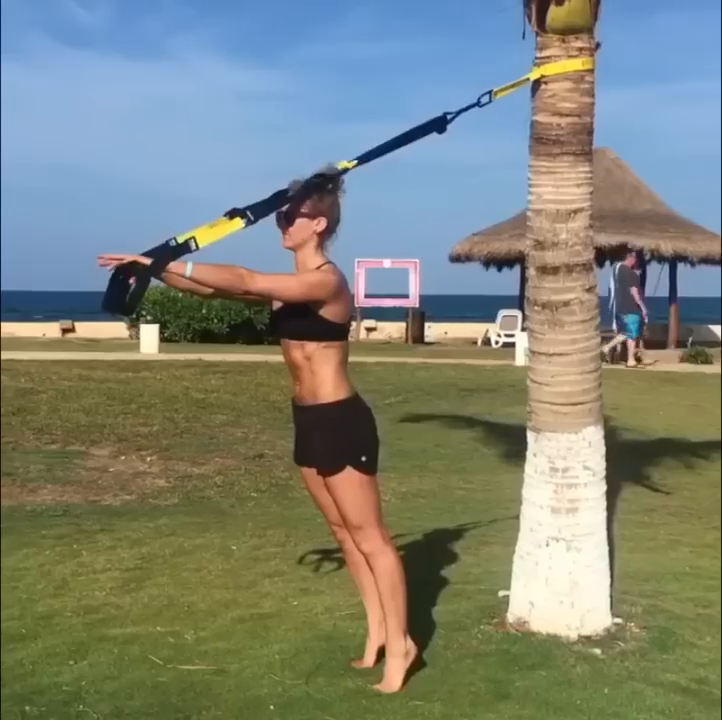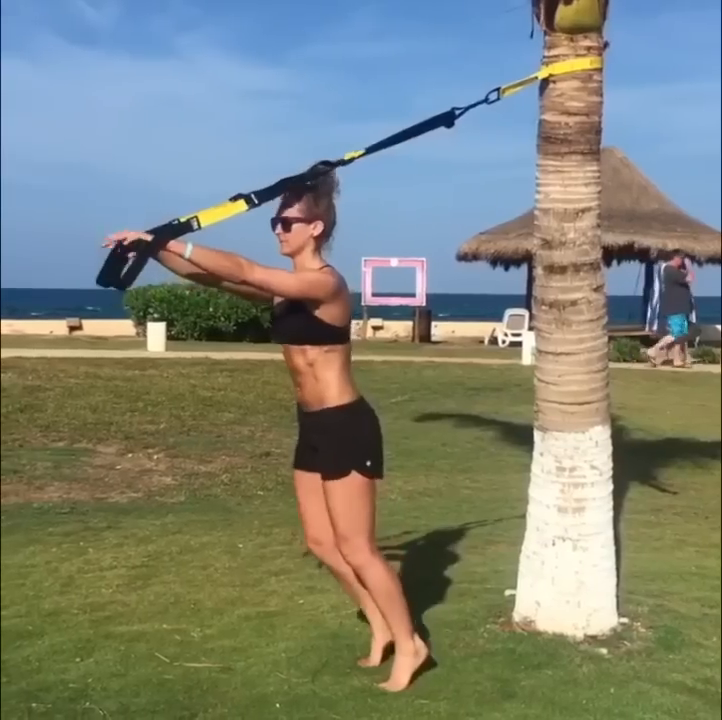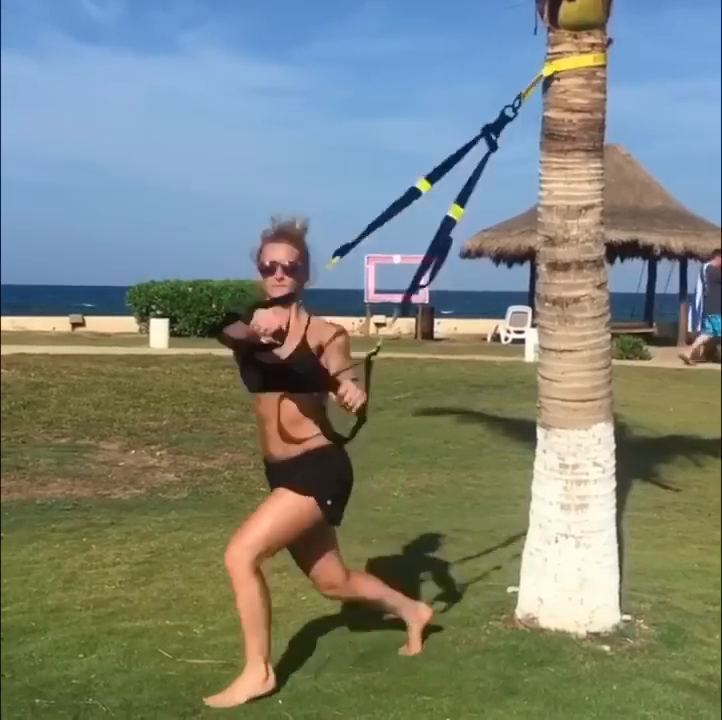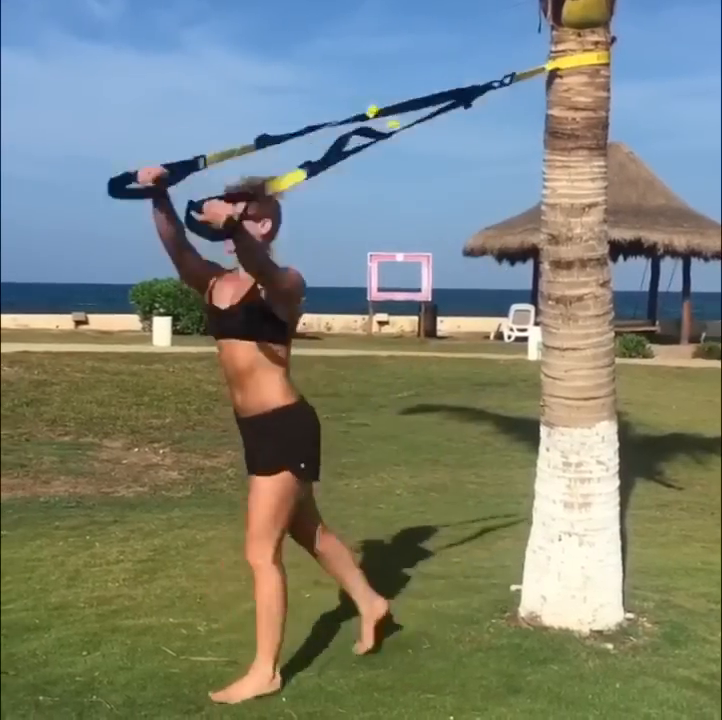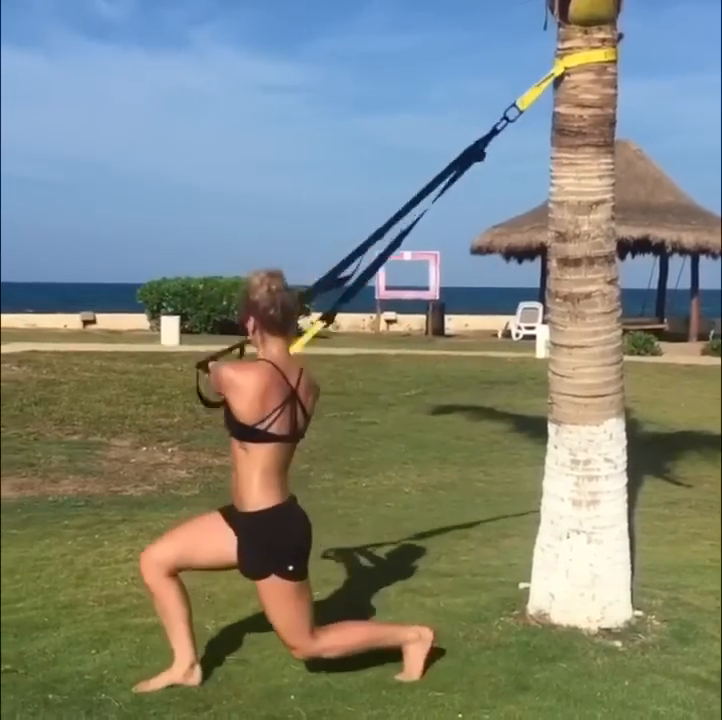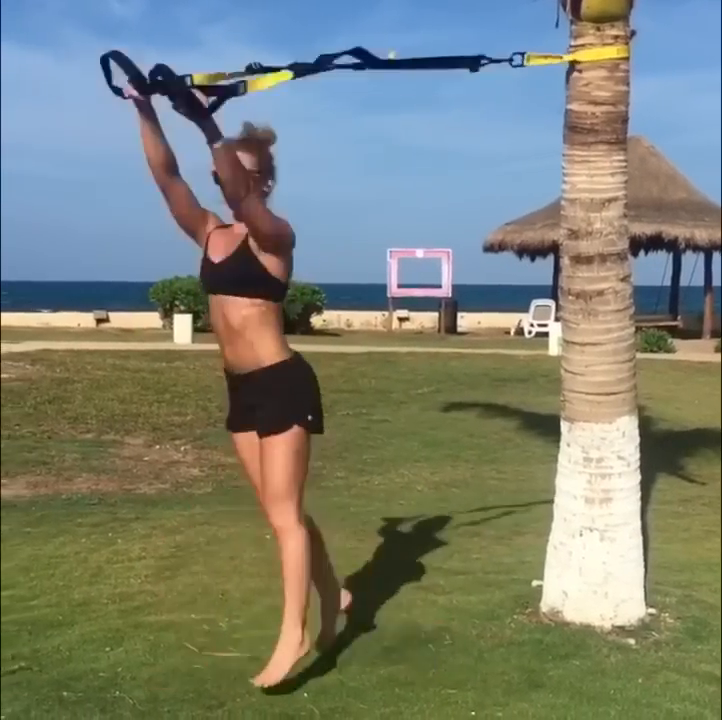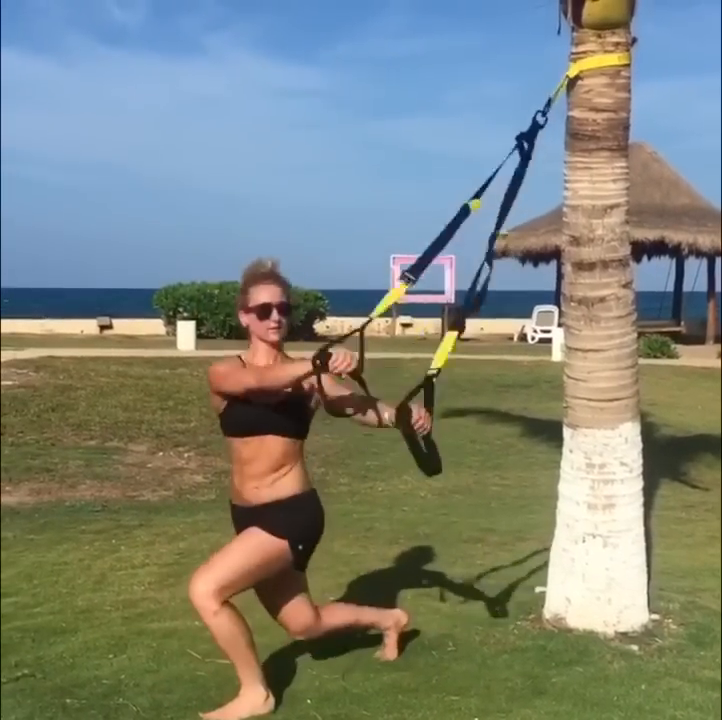
dt=0.5s
person 1, frame 1
left shoulder: (327, 282)
right shoulder: (287, 285)
left elbow: (246, 282)
right elbow: (216, 288)
left wrist: (166, 261)
right wrist: (155, 267)
left hip: (341, 422)
right hip: (309, 422)
left knee: (369, 537)
right knee: (345, 533)
left ankle: (400, 644)
right ankle: (378, 630)
person 1, frame 2
left shoulder: (325, 284)
right shoulder: (282, 288)
left elbow: (241, 270)
right elbow: (214, 277)
left wrist: (163, 238)
right wrist: (153, 249)
left hip: (346, 427)
right hip: (313, 428)
left knee: (356, 548)
right knee: (322, 541)
left ankle: (409, 644)
right ankle: (382, 628)
person 1, frame 3
left shoulder: (323, 331)
right shoulder: (247, 329)
left elbow: (343, 375)
right elbow: (236, 335)
left wrist: (341, 372)
right wrist: (257, 327)
left hip: (320, 470)
right hip: (281, 475)
left knee: (241, 556)
right knee: (332, 580)
left ankle: (258, 672)
right ankle: (413, 613)
person 1, frame 4
left shoulder: (286, 281)
right shoulder: (217, 284)
left elbow: (263, 272)
right elbow: (176, 246)
left wrist: (233, 220)
right wrist: (159, 200)
left hip: (288, 428)
right hip: (256, 431)
left knee: (261, 552)
right knee: (309, 532)
left ankle: (264, 671)
right ankle: (368, 602)
person 1, frame 5
left shoulder: (242, 377)
right shoulder: (305, 383)
left elbow: (214, 370)
left wrist: (220, 366)
left hip: (269, 529)
right hip: (256, 517)
left knee: (305, 644)
right knee: (154, 562)
left ankle: (413, 637)
right ankle: (186, 664)
person 1, frame 6
left shoulder: (273, 235)
right shoulder: (211, 234)
left elbow: (241, 192)
right elbow: (168, 178)
left wrist: (209, 126)
right wrist: (144, 113)
left hip: (283, 386)
right hip: (243, 389)
left knee: (283, 510)
right knee: (281, 510)
left ankle: (294, 633)
right ankle: (331, 596)
person 1, frame 7
left shoulder: (310, 376)
right shoulder: (224, 376)
left elbow: (349, 405)
right elbow: (263, 385)
left wrist: (396, 414)
right wrist: (318, 368)
left hip: (292, 513)
right hip: (248, 516)
left knee: (205, 588)
right knee: (303, 625)
right ankle: (388, 620)
